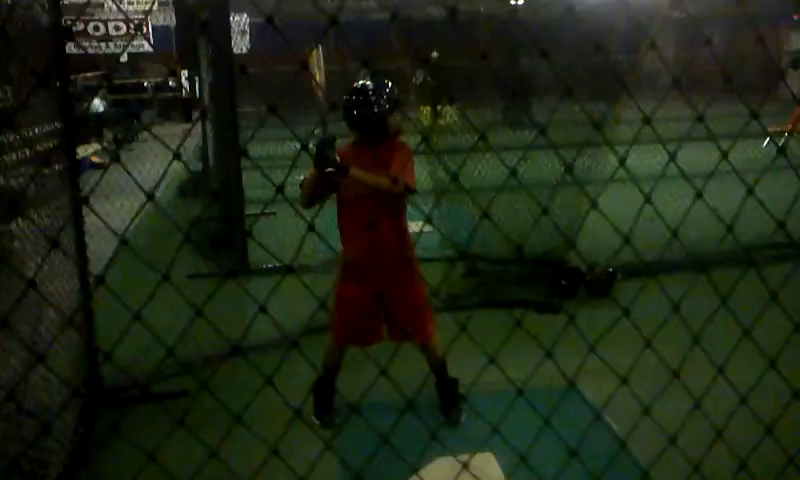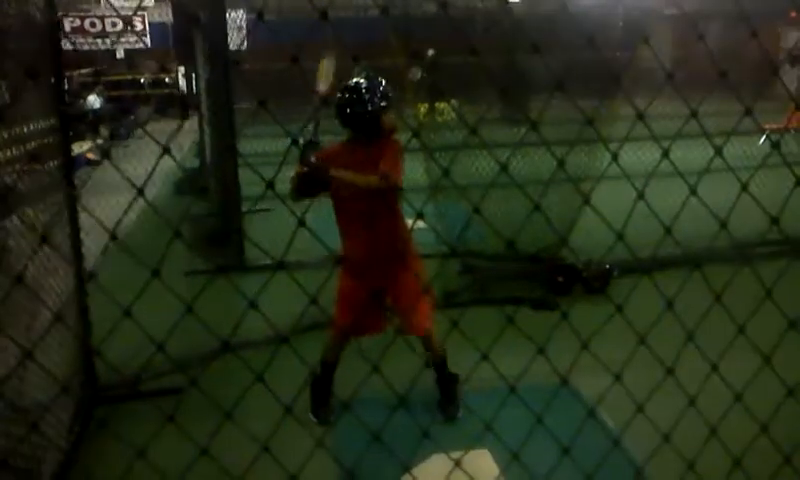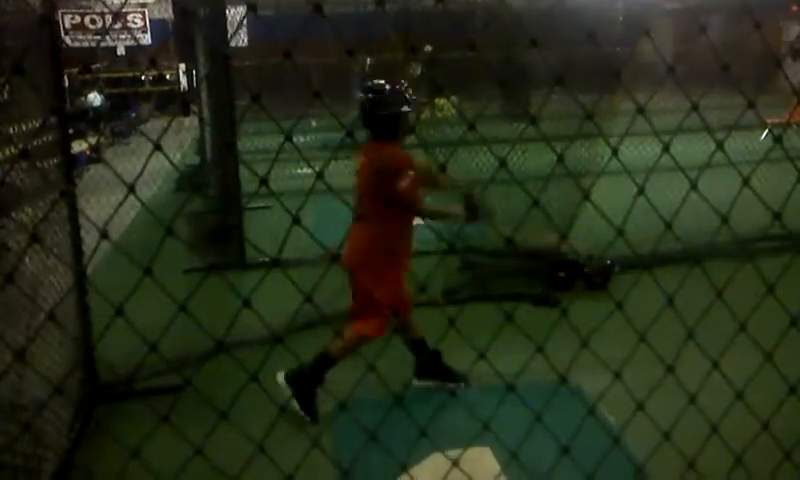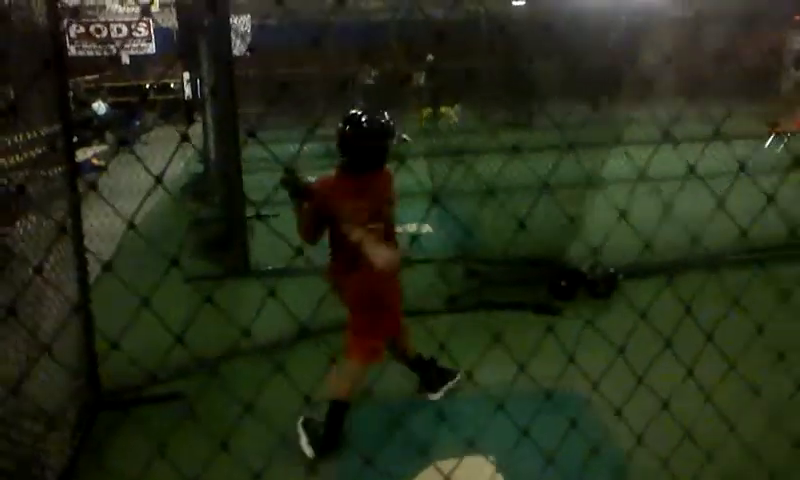
dt=0.5s
person 1, frame 1
left shoulder: (399, 150)
right shoulder: (341, 155)
left elbow: (397, 186)
right elbow: (307, 200)
left wrist: (348, 170)
right wrist: (319, 165)
left hip: (398, 262)
right hip: (358, 264)
left knee: (421, 330)
right knee: (343, 333)
left ankle: (447, 389)
right ankle: (324, 392)
person 1, frame 2
left shoulder: (390, 148)
right shoulder: (333, 154)
left elbow: (380, 184)
right elbow: (297, 192)
left wrist: (330, 172)
right wrist: (308, 164)
left hip: (397, 256)
right hip: (358, 261)
left knee: (422, 325)
right knee: (342, 329)
left ankle: (446, 384)
right ankle: (322, 388)
person 1, frame 3
left shoulder: (376, 149)
right shoulder: (391, 158)
left elbow: (420, 171)
right elbow: (417, 208)
left wrist: (442, 180)
right wrist: (461, 211)
left hip: (374, 247)
right hip: (375, 254)
left knee: (398, 310)
right knee: (365, 326)
left ankle: (428, 364)
right ankle: (304, 378)
person 1, frame 4
left shoulder: (324, 190)
right shoulder: (383, 179)
left elbow: (309, 237)
left wrist: (304, 199)
left hip: (347, 277)
right hip: (380, 277)
left knee: (388, 327)
right knee: (362, 350)
left ankle: (422, 378)
right ankle: (335, 427)
